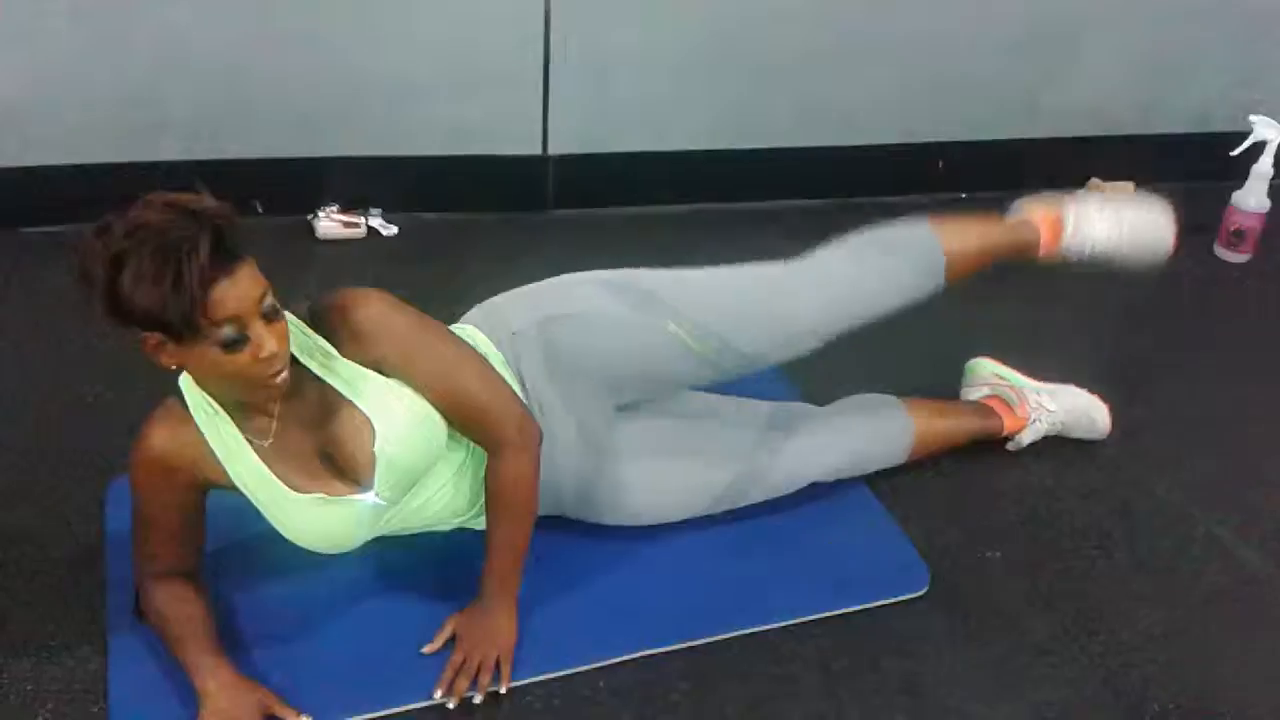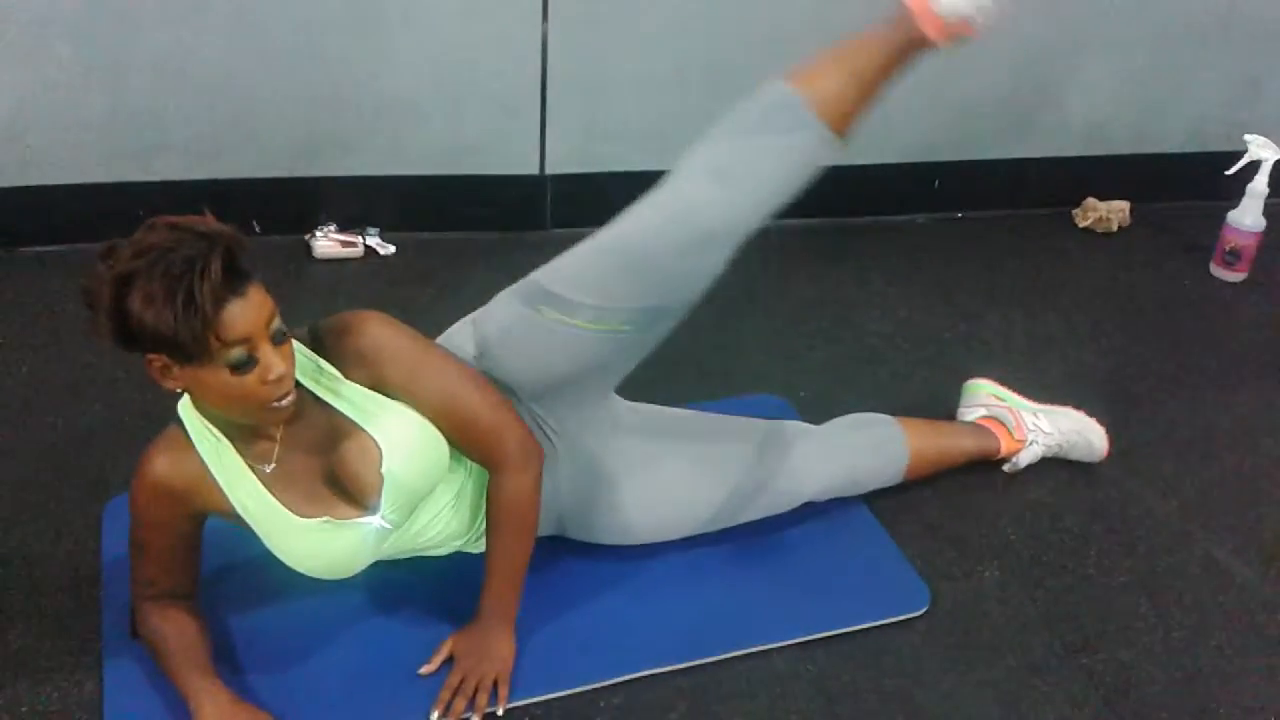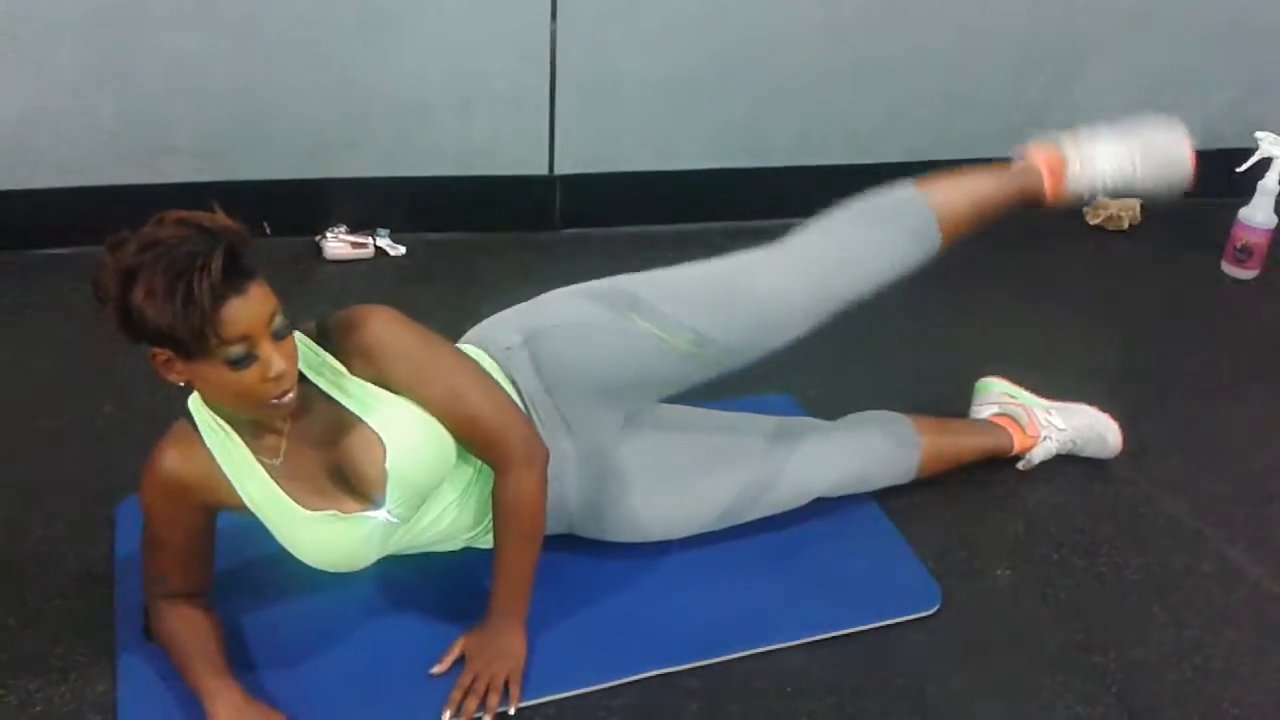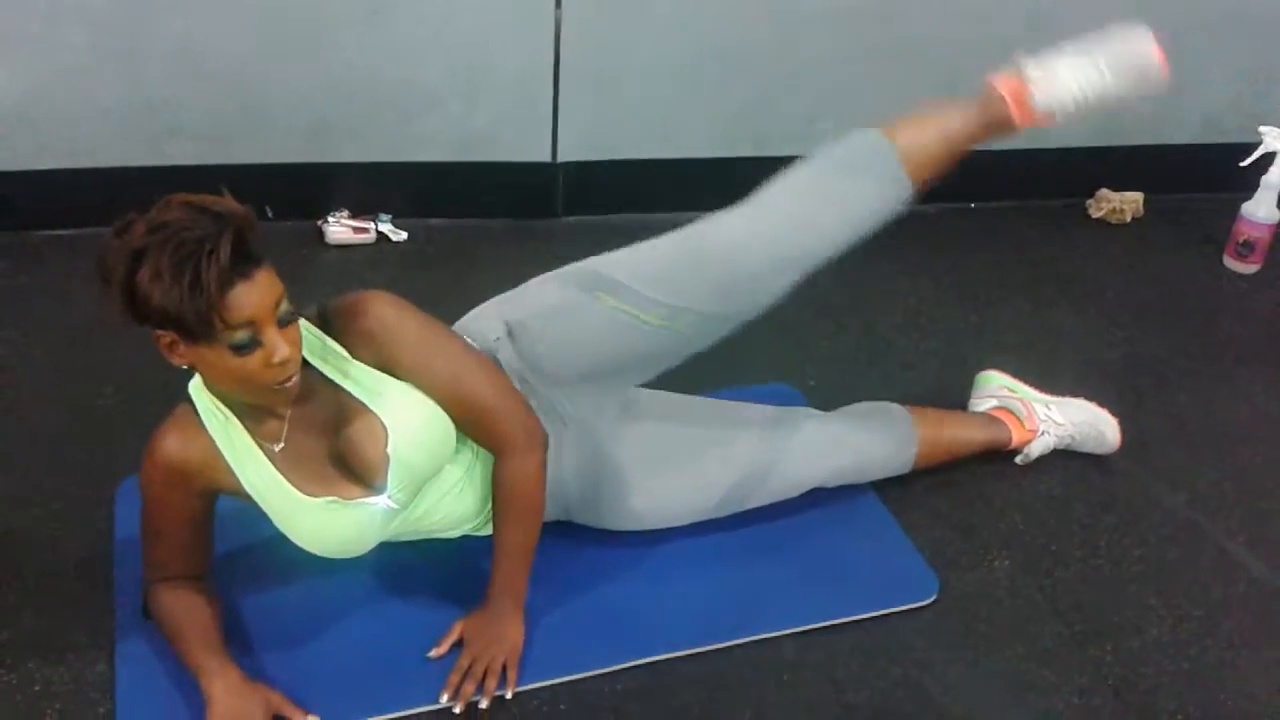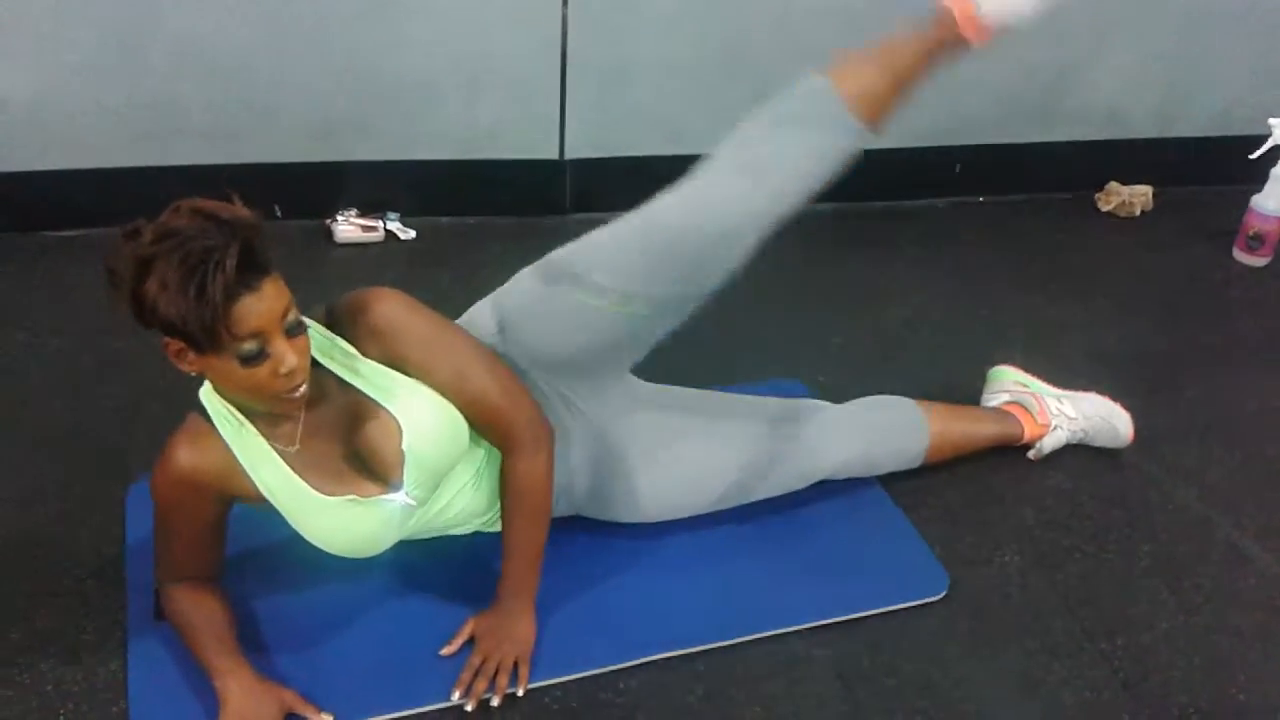
dt=1s
person 1, frame 1
left shoulder: (355, 324)
right shoulder: (173, 451)
left elbow: (514, 432)
right elbow: (165, 578)
left wrist: (498, 603)
left hip: (544, 364)
right hip: (561, 485)
left knee: (794, 306)
right knee: (798, 450)
left ankle: (1035, 227)
right ankle: (997, 409)
person 1, frame 2
left shoulder: (356, 347)
right shoulder: (175, 475)
left elbow: (515, 457)
right elbow: (161, 599)
left wrist: (497, 622)
left hip: (534, 401)
right hip: (559, 504)
right knee: (799, 467)
right ankle: (995, 433)
person 1, frame 3
left shoulder: (363, 340)
right shoulder: (186, 469)
left elbow: (519, 451)
right elbow: (175, 599)
left wrist: (508, 621)
left hip: (551, 376)
right hip: (571, 499)
left knee: (783, 291)
right knee: (811, 462)
left ankle: (1039, 174)
right ankle: (1009, 427)
person 1, frame 4
left shoulder: (364, 326)
right shoulder: (185, 455)
left elbow: (518, 437)
right elbow: (173, 583)
left wrist: (505, 608)
left hip: (545, 378)
right hip: (573, 488)
left knee: (740, 261)
right knee: (807, 451)
left ankle: (1007, 101)
right ankle: (1009, 421)
person 1, frame 5
left shoulder: (375, 324)
right shoulder: (198, 463)
left elbow: (524, 428)
right elbow: (186, 581)
left wrist: (517, 603)
left hip: (546, 378)
right hip: (575, 476)
left knee: (710, 222)
right knee: (813, 442)
right ankle: (1014, 414)
